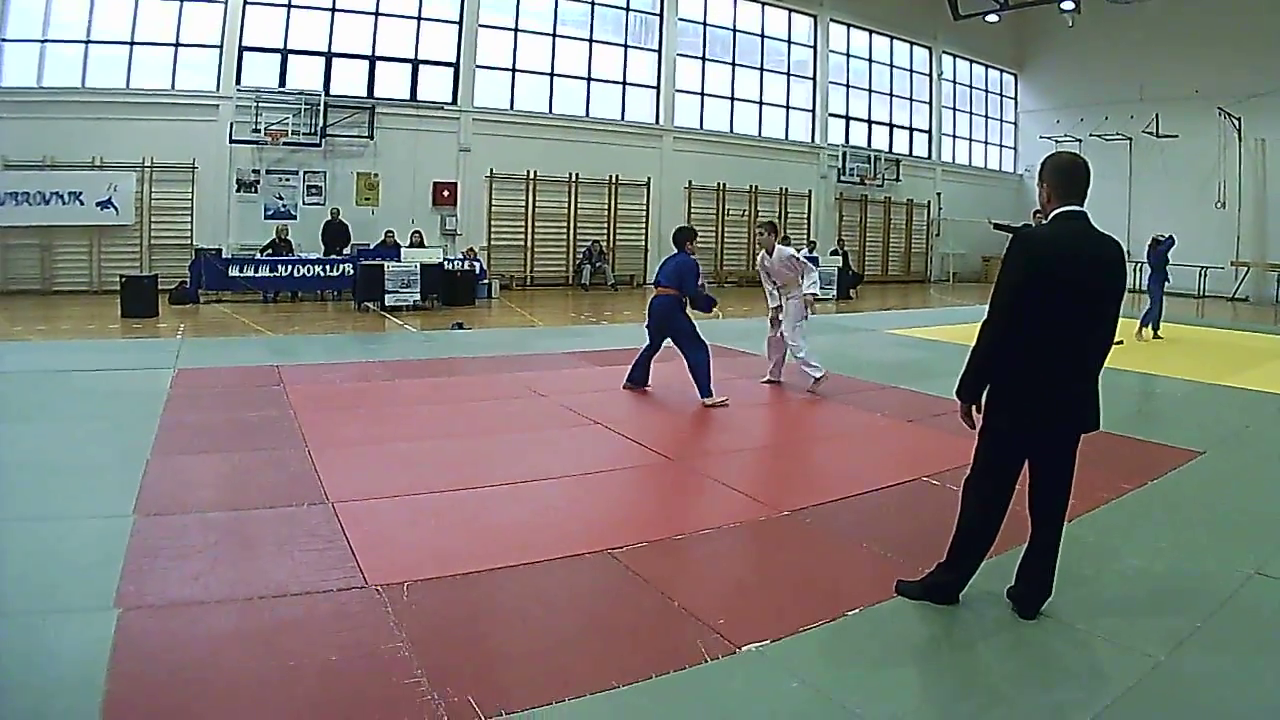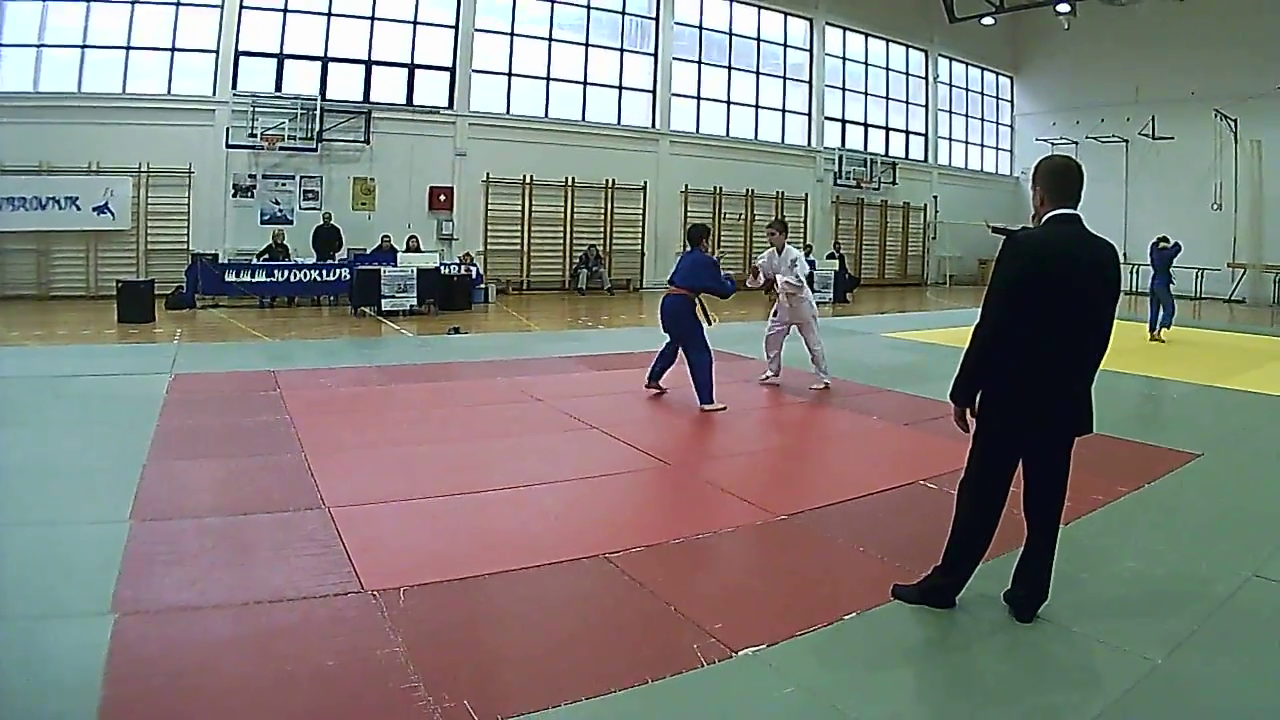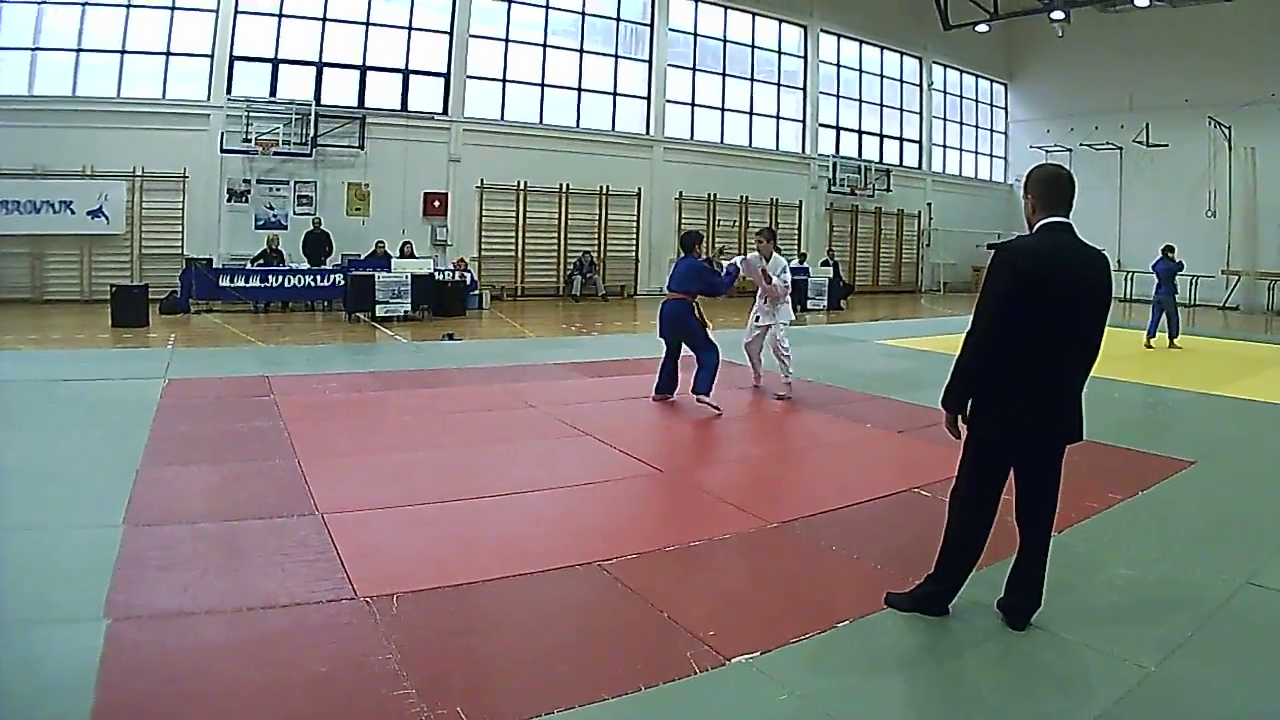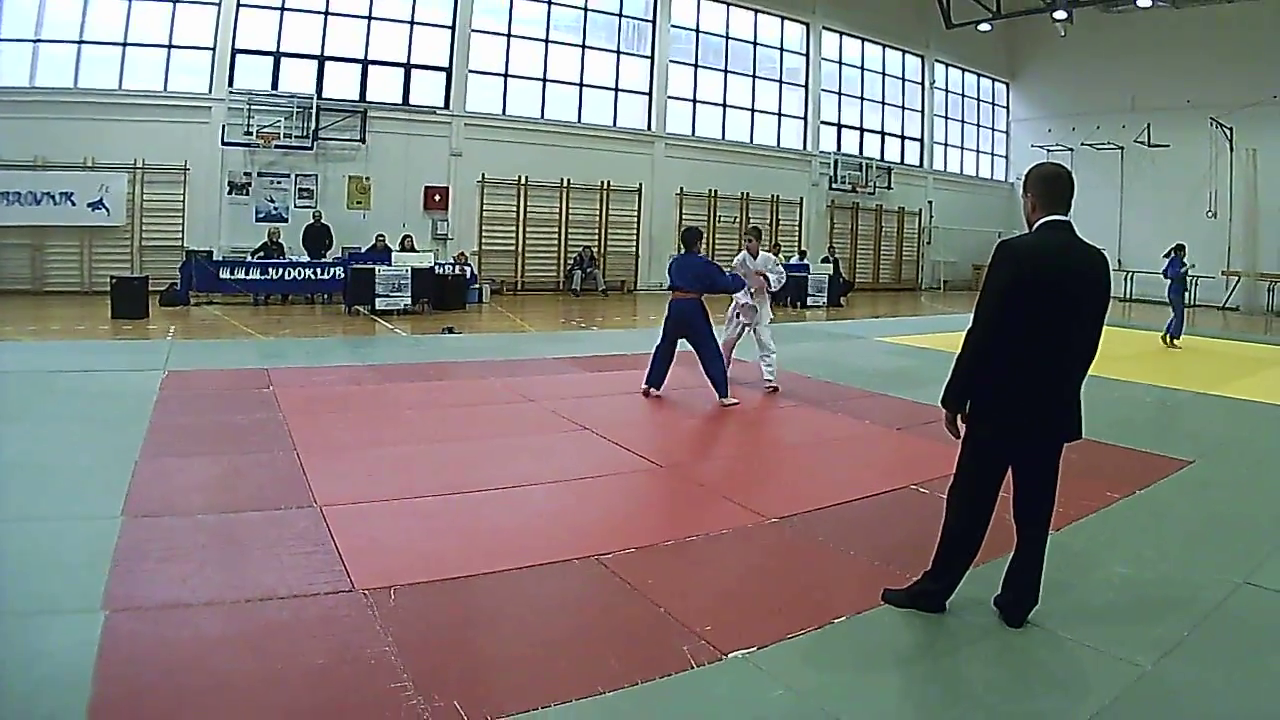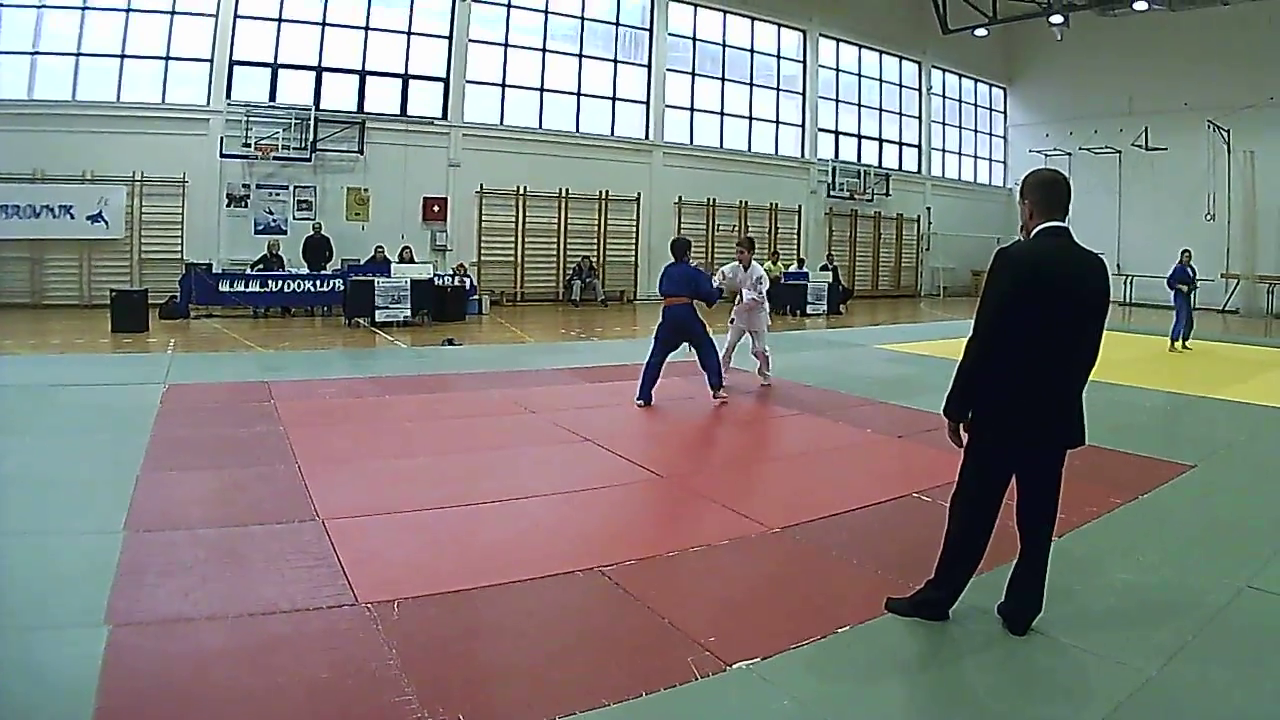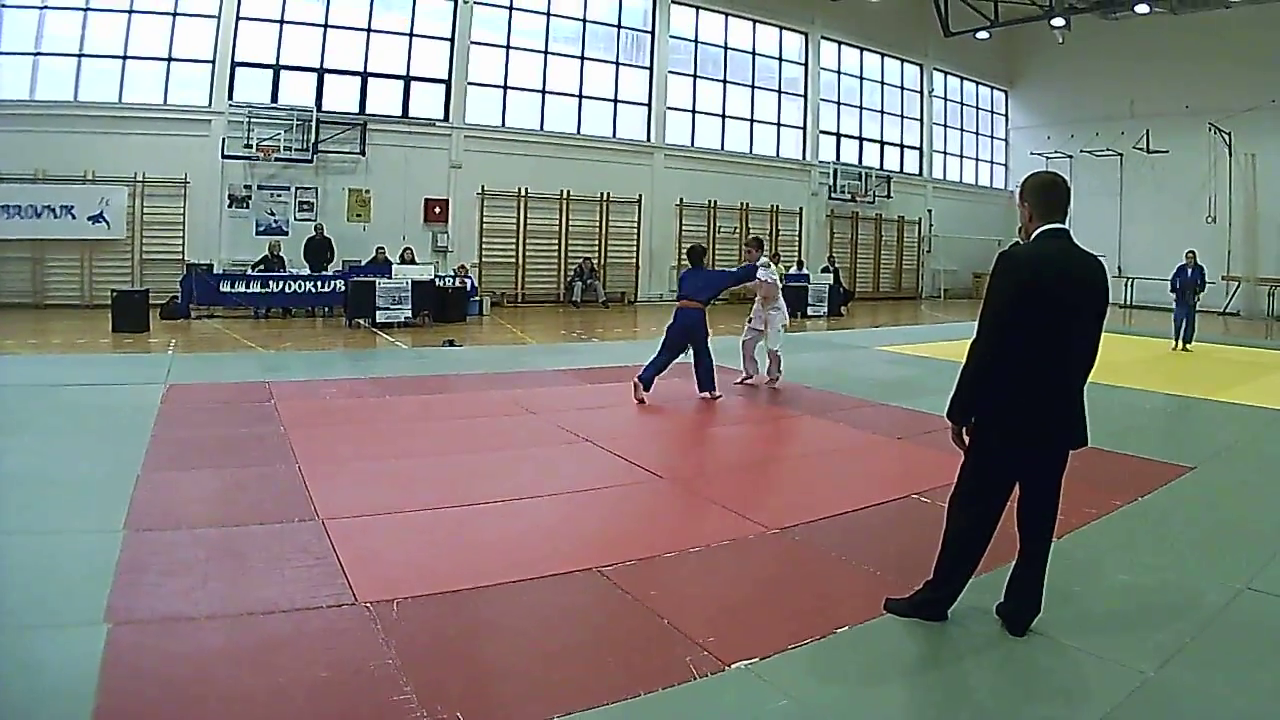
dt=0.3s
person 1, frame 1
left shoulder: (1031, 243)
right shoulder: (1111, 252)
left elbow: (999, 325)
right elbow: (1105, 331)
left wrist: (970, 389)
left hip: (1019, 396)
right hip: (1074, 398)
left knee: (986, 492)
right knee: (1051, 501)
left ankle: (946, 581)
right ankle: (1031, 592)
person 1, frame 2
left shoulder: (1024, 246)
right shoulder: (1105, 255)
left elbow: (992, 329)
right elbow: (1100, 335)
left wrist: (963, 392)
left hip: (1012, 398)
right hip: (1066, 401)
left knee: (981, 496)
right knee: (1045, 504)
left ankle: (944, 584)
right ankle: (1027, 596)
person 1, frame 3
left shoulder: (1015, 255)
right shoulder: (1096, 263)
left elbow: (982, 335)
right elbow: (1091, 343)
left wrist: (955, 399)
left hip: (1003, 406)
right hip: (1057, 409)
left knee: (973, 504)
right knee: (1037, 512)
left ankle: (936, 592)
right ankle: (1020, 604)
person 1, frame 4
left shoulder: (1016, 252)
right shoulder: (1095, 262)
left elbow: (983, 335)
right elbow: (1088, 341)
left wrist: (955, 398)
left hip: (1001, 404)
right hip: (1055, 407)
left knee: (970, 501)
right knee: (1034, 509)
left ankle: (934, 589)
right ankle: (1017, 601)
person 1, frame 5
left shoulder: (1015, 260)
right shoulder: (1094, 267)
left elbow: (984, 343)
right elbow: (1089, 347)
left wrist: (957, 407)
left hip: (1004, 411)
right hip: (1058, 414)
left knee: (973, 509)
right knee: (1038, 516)
left ankle: (938, 597)
right ankle: (1021, 609)
person 1, frame 6
left shoulder: (1017, 262)
right shoulder: (1092, 269)
left elbow: (988, 346)
right elbow: (1087, 347)
left wrist: (960, 411)
left hip: (1007, 414)
right hip: (1060, 414)
left knee: (972, 509)
right knee: (1038, 517)
left ankle: (936, 597)
right ankle: (1020, 610)
person 2, frame 1
left shoulder: (670, 260)
right shoulder: (689, 263)
right elbow: (694, 295)
left wrist: (698, 288)
right wrist: (709, 302)
left hip: (656, 305)
right hip: (671, 307)
left knee: (653, 344)
right knee: (697, 349)
left ankle: (634, 381)
right ankle: (707, 396)
person 2, frame 2
left shoulder: (687, 257)
right shoulder: (704, 261)
right elbow: (723, 291)
right wrist: (729, 280)
left hip: (670, 303)
right hip: (682, 307)
left knee: (674, 344)
right knee: (700, 352)
left ankle: (653, 379)
right ankle: (705, 401)
person 2, frame 3
left shoulder: (681, 263)
right shoulder: (699, 266)
right elbow: (720, 287)
right wrist: (733, 270)
left hip: (668, 309)
right hip: (682, 310)
left knee: (672, 351)
right knee: (709, 352)
left ankle: (662, 391)
right ankle: (702, 392)
person 2, frame 4
left shoulder: (675, 262)
right shoulder: (705, 265)
right elbow: (727, 285)
right wrist: (740, 280)
left hip: (675, 307)
right hip: (693, 309)
left knee: (665, 347)
right knee: (710, 352)
left ankle: (650, 385)
right ankle: (723, 395)
person 2, frame 5
left shoulder: (667, 271)
right shoulder: (695, 273)
right elbow: (709, 296)
right wrist: (718, 289)
left hip: (669, 314)
right hip: (687, 313)
left knee: (657, 356)
right knee: (707, 349)
left ankle: (643, 397)
right ankle: (716, 388)
person 2, frame 6
left shoulder: (685, 275)
right shoulder: (713, 276)
right elbow: (737, 276)
right wrist: (756, 268)
left hip: (680, 315)
right hip: (696, 317)
left knee: (665, 354)
right knee: (702, 353)
left ankle: (642, 380)
right ankle: (709, 390)
person 3, frame 1
left shoulder: (787, 253)
right shoulder: (762, 259)
left elbow: (811, 271)
right elbow: (769, 285)
left wrist: (809, 294)
right wrist: (774, 307)
left hip: (796, 299)
right hip: (781, 300)
left knee: (793, 340)
right knee: (774, 339)
left ankle: (817, 374)
right ankle: (774, 374)
person 3, frame 2
left shoulder: (794, 255)
right shoulder: (768, 256)
left elbow: (798, 281)
right elbow: (758, 280)
left wrist: (776, 278)
right wrist: (753, 273)
left hip: (801, 302)
right hip: (783, 301)
left knee: (813, 342)
right knee: (772, 336)
left ankle: (823, 378)
right ankle: (773, 372)
person 3, frame 3
left shoulder: (781, 263)
left elbow: (785, 289)
left wrist: (769, 279)
left hip: (780, 306)
right hip: (762, 304)
left knee: (778, 342)
right knee: (751, 343)
left ankle: (786, 381)
right ankle: (757, 374)
person 3, frame 4
left shoulder: (769, 259)
right shoulder: (740, 259)
left elbow: (781, 278)
left wrist: (766, 277)
right wrist: (745, 302)
left hip: (760, 303)
right hip: (742, 302)
left knee: (765, 341)
right knee: (729, 339)
left ankle: (771, 379)
right ankle: (723, 368)
person 3, frame 5
left shoulder: (758, 272)
right shoulder: (734, 268)
left elbow: (760, 298)
right elbow: (721, 277)
left wrist: (741, 293)
left hip: (757, 312)
right hip: (740, 310)
left knee: (759, 348)
right knee: (730, 345)
left ankle: (765, 375)
person 3, frame 6
left shoulder: (766, 266)
left elbow: (773, 284)
left hip: (774, 309)
right hip: (760, 307)
left knee: (772, 347)
right knee: (747, 341)
left ankle: (773, 375)
right ankle: (750, 373)
